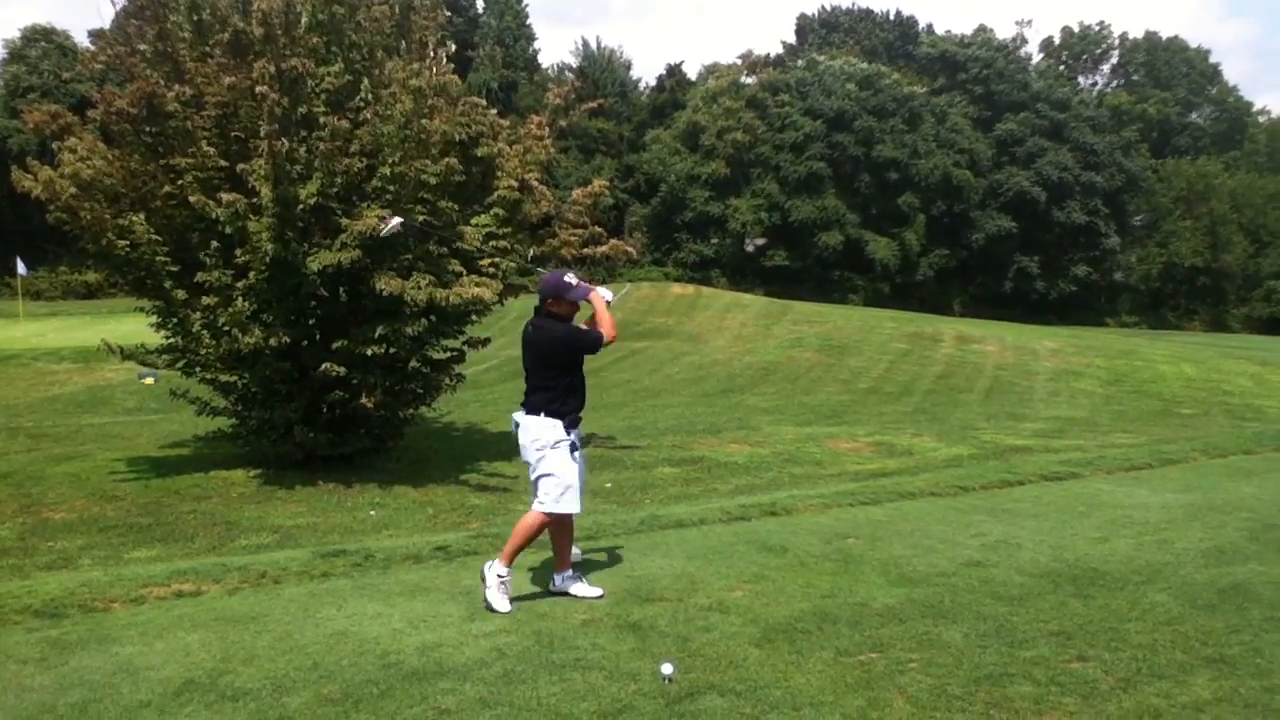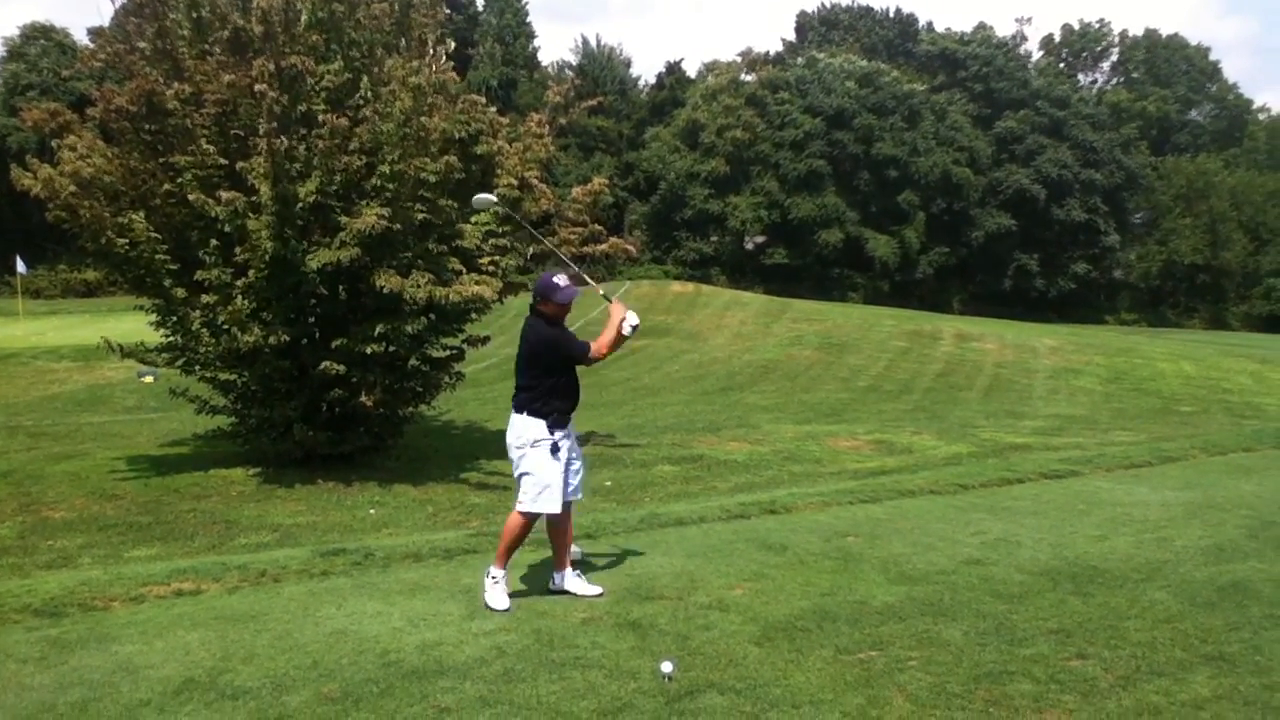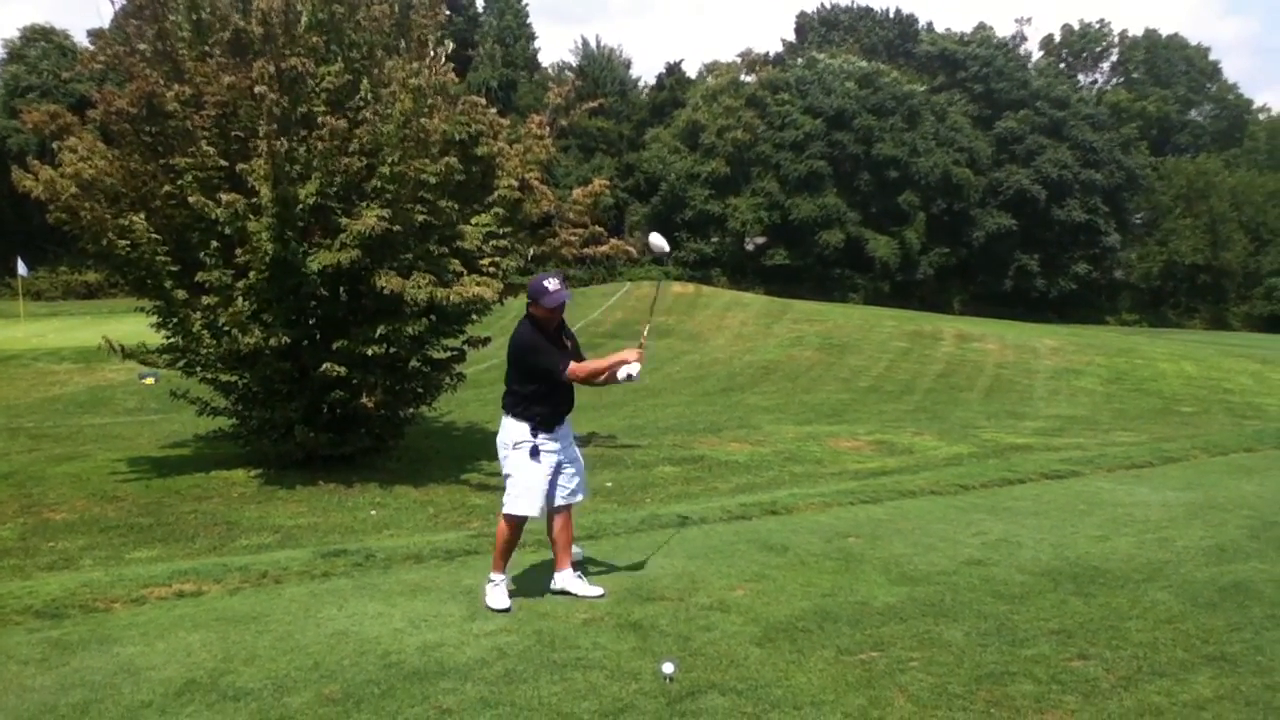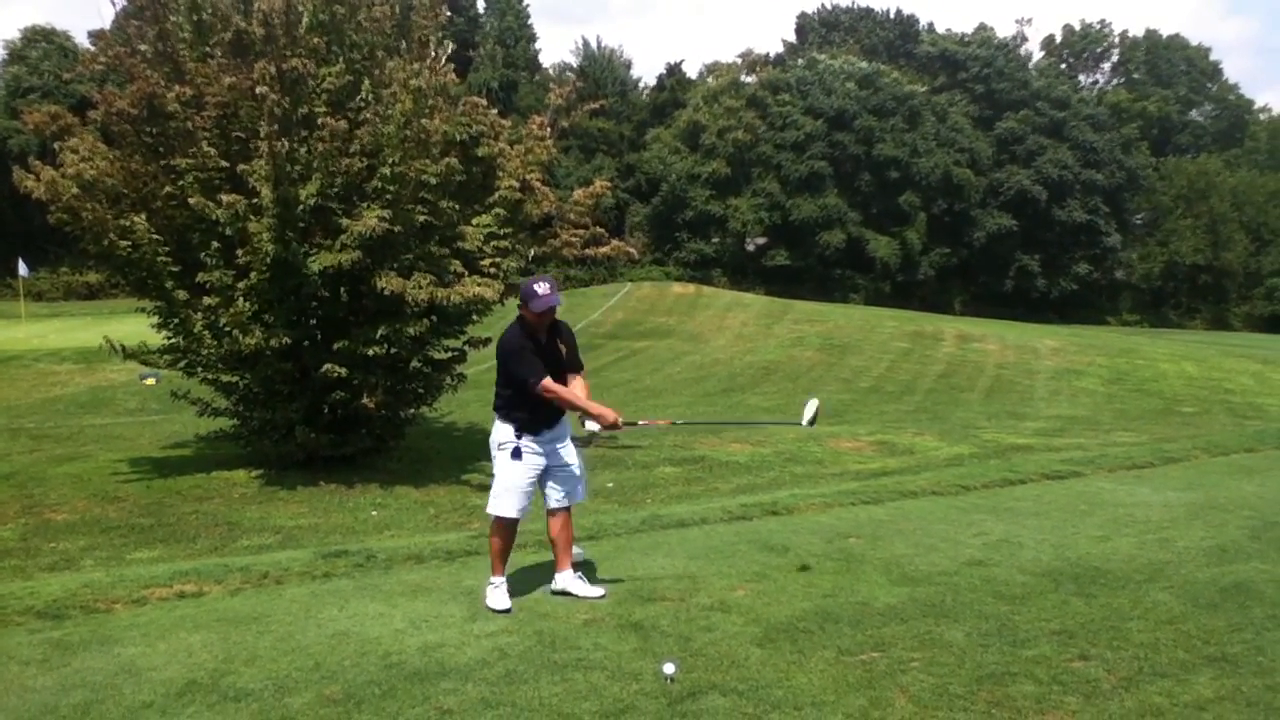
dt=0.1s
person 1, frame 1
left shoulder: (540, 326)
right shoulder: (554, 332)
right elbow: (606, 334)
left wrist: (592, 301)
right wrist: (599, 300)
left hip: (552, 426)
right hip: (549, 431)
left knee: (563, 504)
right knee: (551, 507)
left ankle: (563, 575)
right ankle: (499, 569)
person 1, frame 2
left shoulder: (549, 327)
right shoulder: (543, 335)
left elbow: (585, 351)
right elbow: (596, 352)
left wrist: (620, 328)
right wrist: (616, 315)
left hip: (556, 429)
right hip: (536, 431)
left knee: (562, 502)
right knee: (533, 506)
left ankle: (563, 573)
right ankle: (496, 574)
person 1, frame 3
left shoulder: (559, 329)
right shoulder: (525, 338)
left elbow: (579, 371)
right elbow: (575, 373)
left wrist: (615, 373)
right wrist: (622, 357)
left hip: (559, 430)
right hip: (526, 434)
left knee: (562, 504)
right knee: (520, 509)
left ankle: (564, 574)
right ankle: (497, 579)
person 1, frame 4
left shoulder: (561, 332)
right shoulder: (513, 343)
left elbow: (575, 379)
right elbow: (549, 390)
left wrist: (588, 410)
right wrist: (597, 411)
left hip: (555, 432)
right hip: (517, 437)
left knee: (561, 505)
right knee: (506, 512)
left ankle: (564, 575)
right ankle: (496, 581)
